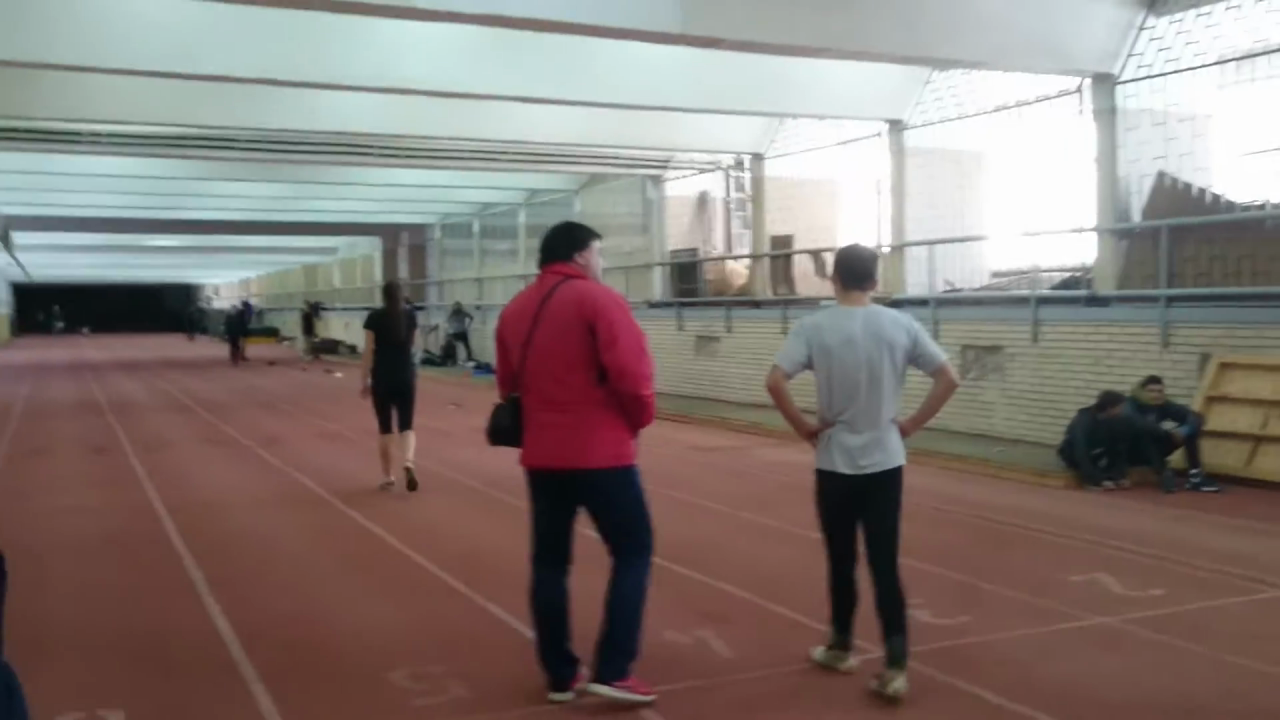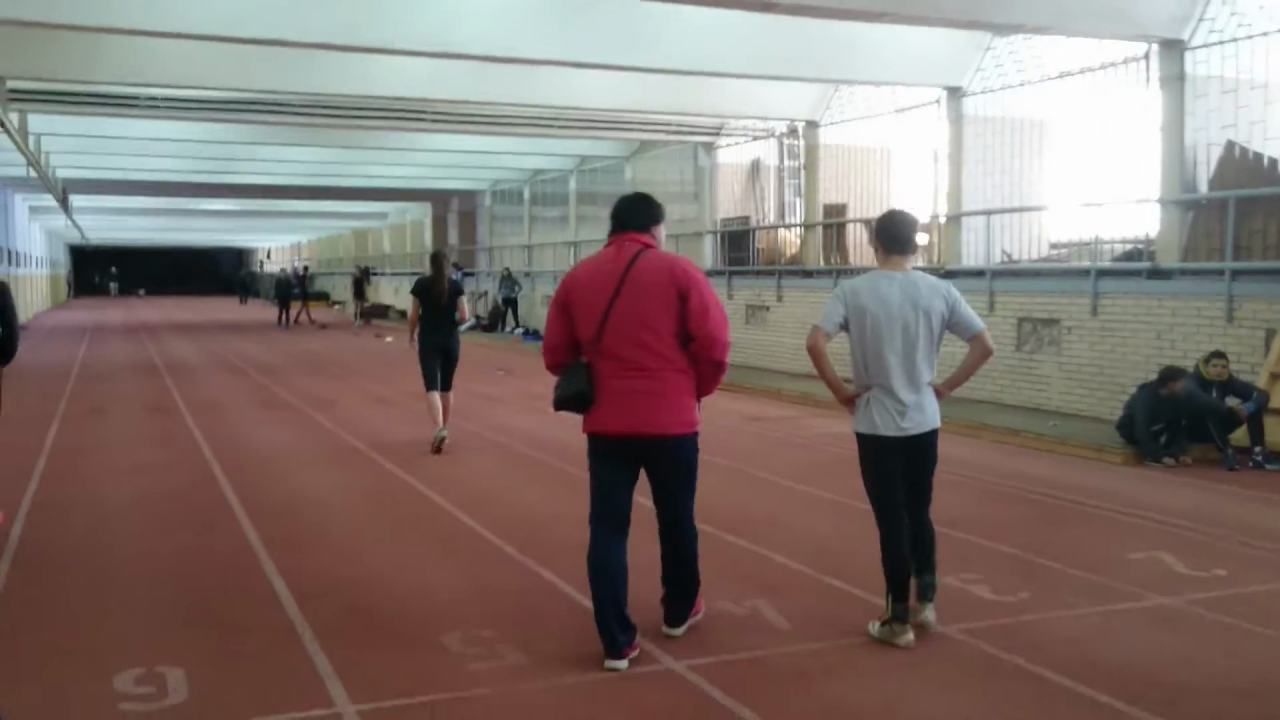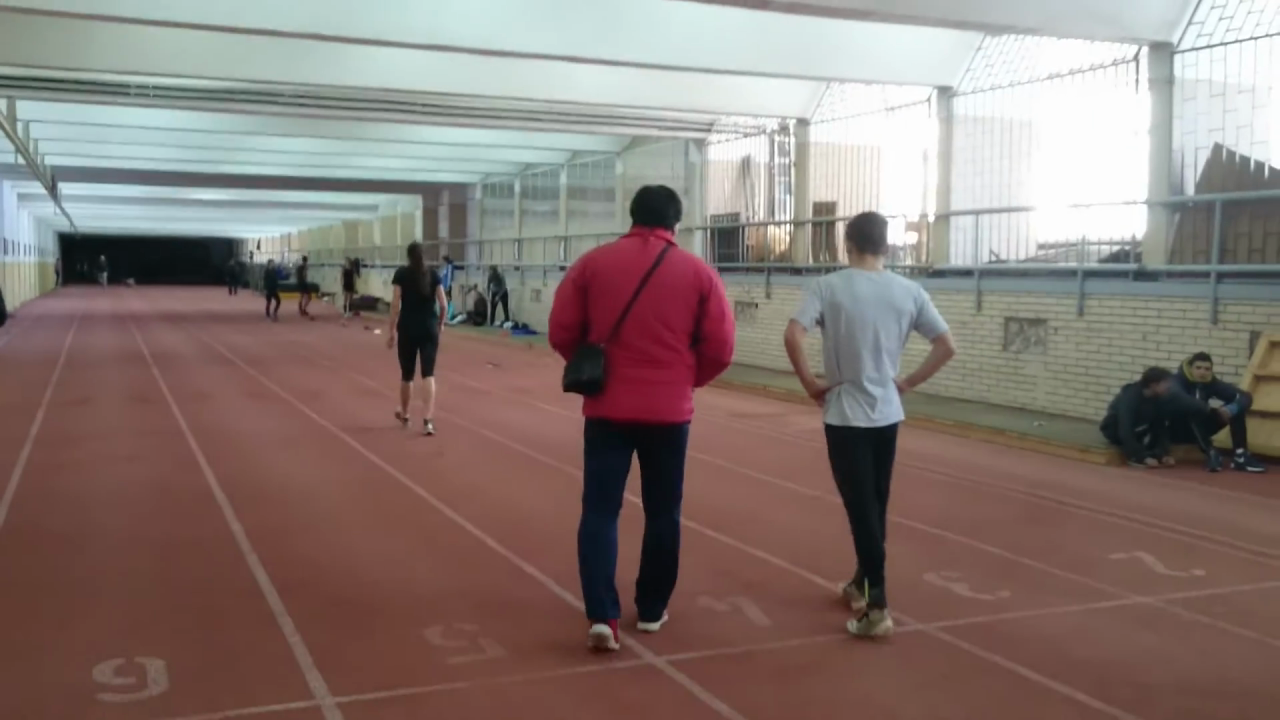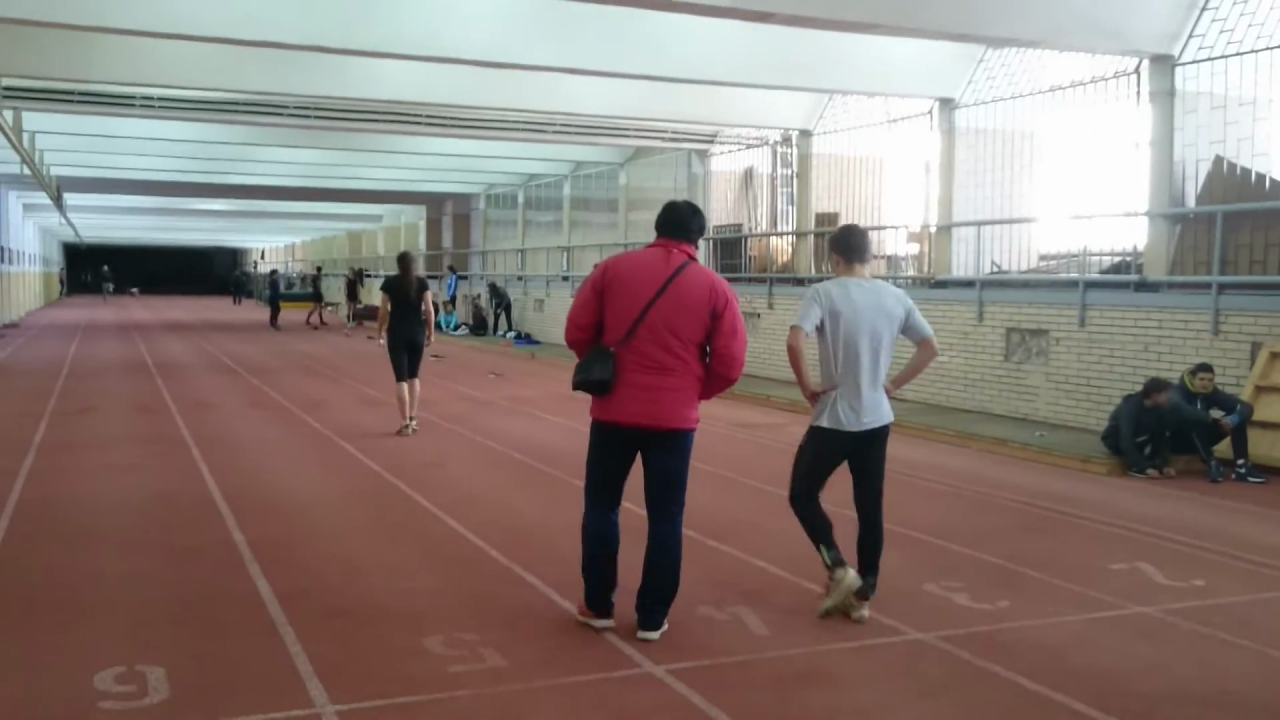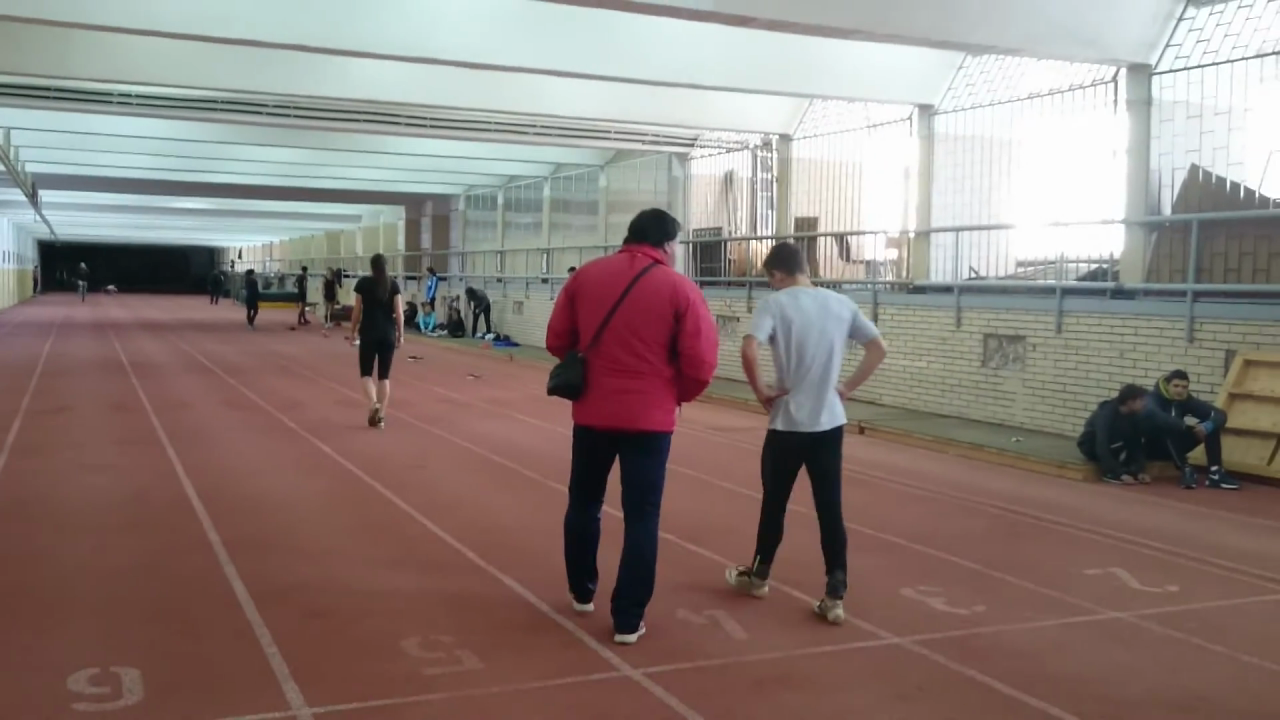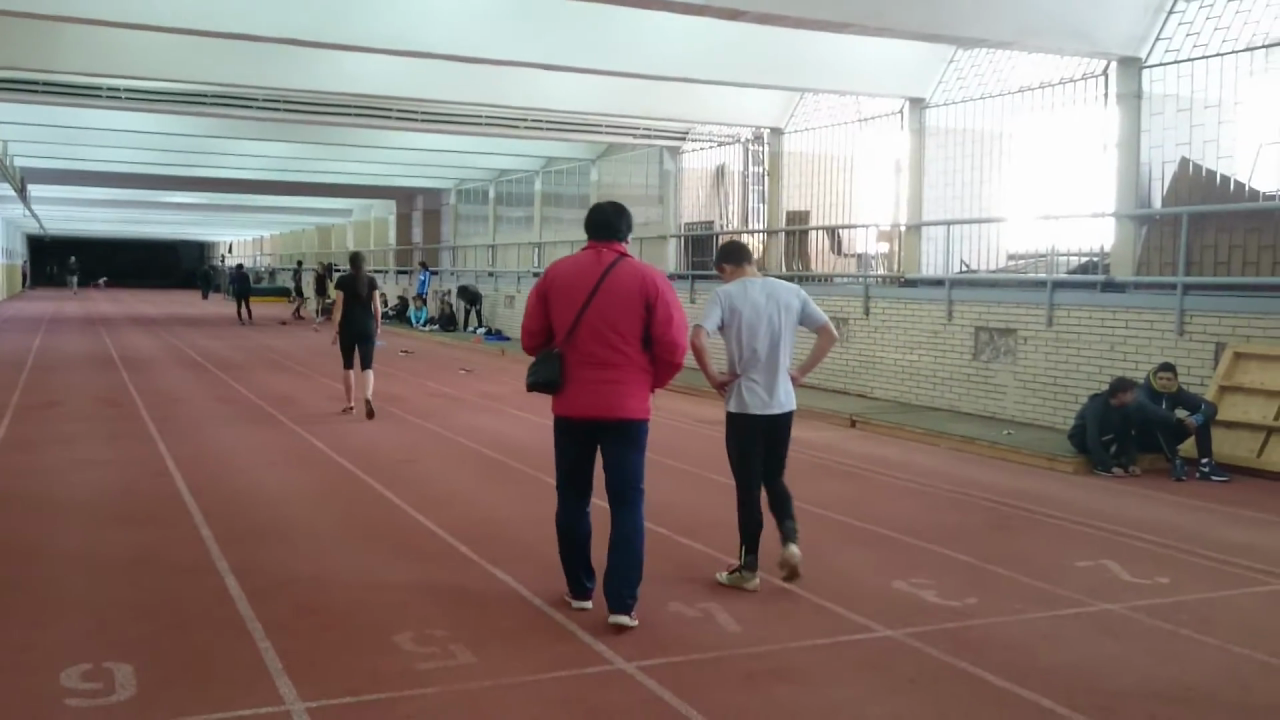
dt=0.4s
person 1, frame 1
left shoulder: (515, 310)
right shoulder: (598, 299)
left elbow: (509, 384)
right elbow: (632, 374)
right wrist: (638, 420)
left hip: (542, 454)
right hip: (601, 453)
left knee: (549, 563)
right knee: (633, 552)
left ankle: (560, 674)
right ankle: (612, 670)
person 1, frame 2
left shoulder: (577, 278)
right shoulder: (678, 270)
left elbow: (557, 357)
right elbow: (713, 343)
right wrist: (697, 389)
left hip: (607, 421)
right hip: (671, 419)
left knee: (608, 529)
right knee: (677, 520)
left ankle: (617, 642)
right ankle: (679, 611)
person 1, frame 3
left shoulder: (593, 262)
right shoulder: (697, 271)
left elbow: (562, 334)
right elbow: (719, 349)
left hip: (607, 407)
right hip: (668, 410)
left knee: (599, 510)
right knee: (663, 513)
left ankle: (602, 614)
right ankle: (652, 608)
person 1, frame 4
left shoulder: (613, 268)
right shoulder: (714, 286)
left elbow: (577, 333)
right elbow: (729, 365)
left hip: (614, 410)
right hip: (674, 416)
left knee: (601, 506)
right knee: (665, 517)
left ankle: (598, 605)
right ankle: (652, 617)
person 1, frame 5
left shoulder: (586, 275)
right shoulder: (680, 289)
left elbow: (557, 340)
right elbow: (699, 366)
right wrist: (672, 396)
left hip: (592, 411)
right hip: (650, 418)
left knee: (583, 504)
right knee: (642, 517)
left ankle: (582, 592)
right ankle: (628, 619)
person 1, frame 6
left shoulder: (555, 273)
right shoulder: (649, 279)
left elbow: (532, 340)
right elbow: (672, 350)
right wrist: (648, 382)
left hip: (571, 404)
right hip: (627, 407)
left knee: (572, 500)
right knee: (627, 503)
left ankle: (579, 589)
right ankle: (622, 603)
person 2, frame 1
left shoulder: (815, 326)
right shoulder: (901, 325)
left elbow: (775, 381)
right elbow: (948, 379)
left wrist: (803, 426)
right wrist: (912, 424)
left hip: (835, 464)
right hip: (885, 463)
left knee: (841, 559)
right knee: (885, 564)
left ankle: (841, 646)
right ankle: (895, 665)
person 2, frame 2
left shoulder: (853, 291)
right shoulder: (940, 291)
left elbow: (815, 342)
right elbow: (984, 345)
left wrist: (841, 390)
right wrist: (946, 386)
left hip: (876, 426)
right hip: (924, 424)
left knee: (892, 523)
right knee: (919, 515)
left ankle: (899, 619)
right ankle: (926, 601)
person 2, frame 3
left shoulder: (829, 286)
right shoulder: (909, 291)
left elbow: (792, 336)
right elbow: (946, 346)
left wrist: (811, 383)
right wrist: (908, 382)
left hip: (845, 417)
right hip: (888, 415)
left knee: (862, 512)
right knee: (875, 508)
left ankle: (876, 608)
right ankle: (861, 585)
person 2, frame 4
left shoulder: (824, 293)
right shoulder: (895, 297)
left elbow: (795, 342)
right elbow: (930, 348)
left wrist: (807, 386)
right wrist: (893, 383)
left hip: (833, 419)
right hip: (876, 420)
left knee: (802, 494)
right knee: (870, 510)
left ankle: (839, 570)
right ankle: (862, 595)
person 2, frame 5
left shoulder: (775, 303)
right shoulder: (841, 303)
left elbow: (749, 350)
right elbow: (879, 348)
left wrist: (760, 391)
right wrist: (847, 387)
left hip: (788, 422)
right hip: (830, 423)
left knee: (774, 503)
right knee: (830, 509)
left ankle: (758, 575)
right ankle: (835, 596)
person 2, frame 6
left shoulder: (725, 295)
right shoulder: (791, 292)
left elbow: (697, 339)
right elbow: (830, 334)
left wrist: (713, 377)
right wrist: (800, 371)
left hip: (744, 406)
right hip: (783, 405)
left knee: (748, 488)
right knee: (774, 480)
left ankle: (748, 569)
right ankle: (791, 541)
person 3, frame 1
left shoulder: (375, 317)
right shoulder: (409, 317)
left elbow: (368, 351)
left wrist: (365, 379)
left hip: (382, 377)
right hip: (406, 375)
left knee: (386, 428)
right knee: (406, 425)
left ankle: (388, 477)
right ankle: (408, 463)
person 3, frame 2
left shoulder: (421, 284)
right shoulder: (455, 285)
left elbow: (414, 315)
right elbow: (464, 316)
left wrist: (412, 334)
left hip: (428, 340)
right hip: (450, 340)
left knee: (432, 387)
right knee: (447, 387)
left ankle: (440, 429)
right ankle: (444, 428)
person 3, frame 3
left shoulder: (401, 274)
right shoulder: (433, 274)
left elbow: (395, 305)
right elbow: (443, 304)
left wrist: (391, 330)
right wrist: (440, 323)
left hip: (407, 328)
right hip: (429, 328)
left knee: (407, 374)
right knee: (428, 374)
left ankle: (404, 415)
right ankle: (427, 421)
person 3, frame 4
left shoulder: (390, 282)
right shoulder: (422, 282)
left elbow: (383, 310)
right elbow: (429, 310)
left wrist: (380, 331)
right wrist: (430, 332)
left hip: (396, 333)
right hip: (416, 333)
left knee: (401, 378)
right knee: (413, 376)
left ankle: (405, 424)
right ankle: (412, 418)
person 3, frame 5
left shoulder: (363, 283)
right shoulder: (393, 284)
left elbow: (357, 310)
right elbow: (399, 312)
left wrist: (354, 331)
right wrist: (400, 334)
left hip: (368, 333)
right hip: (388, 333)
left knee: (366, 373)
right knee: (384, 376)
left ankle: (374, 403)
right ankle: (381, 417)
person 3, frame 6
left shoulder: (343, 280)
right shoulder: (371, 281)
left elbow: (338, 307)
right elbow: (377, 307)
left wrist: (335, 330)
right wrist: (377, 326)
left hip: (348, 328)
right hip: (367, 327)
left knee: (348, 366)
right knee: (367, 366)
left ankle: (350, 405)
right ankle: (368, 397)
